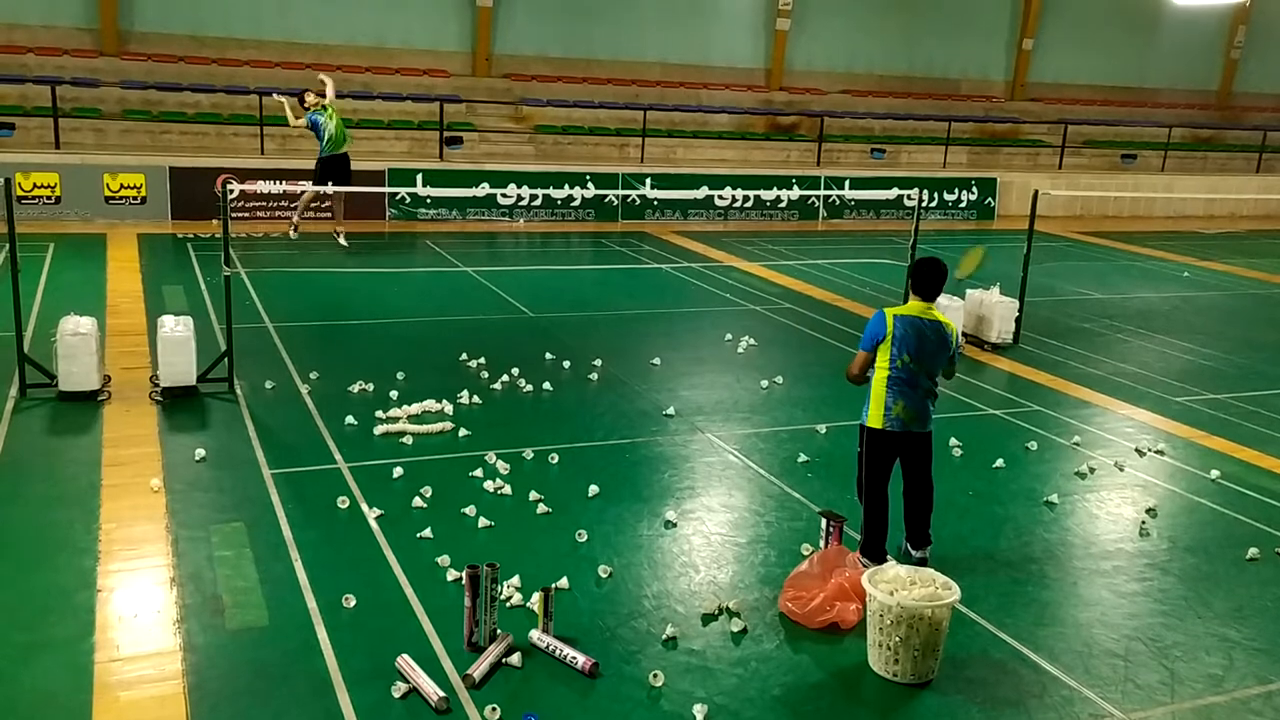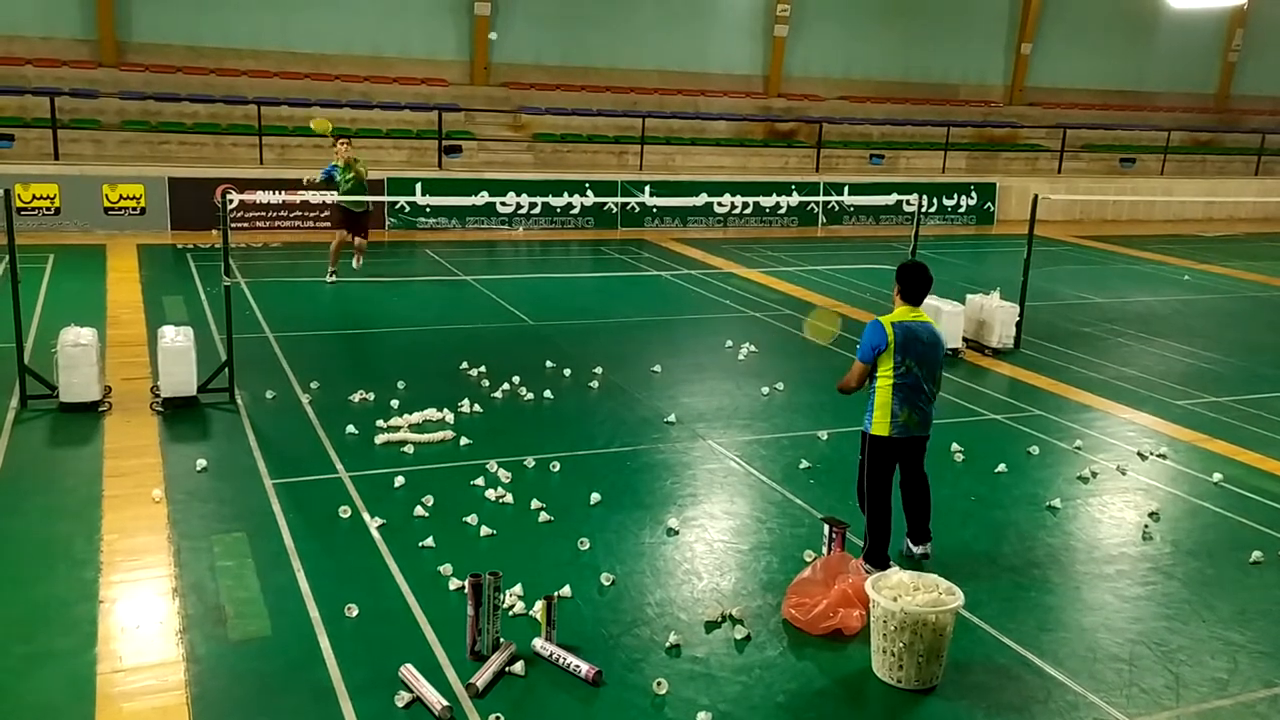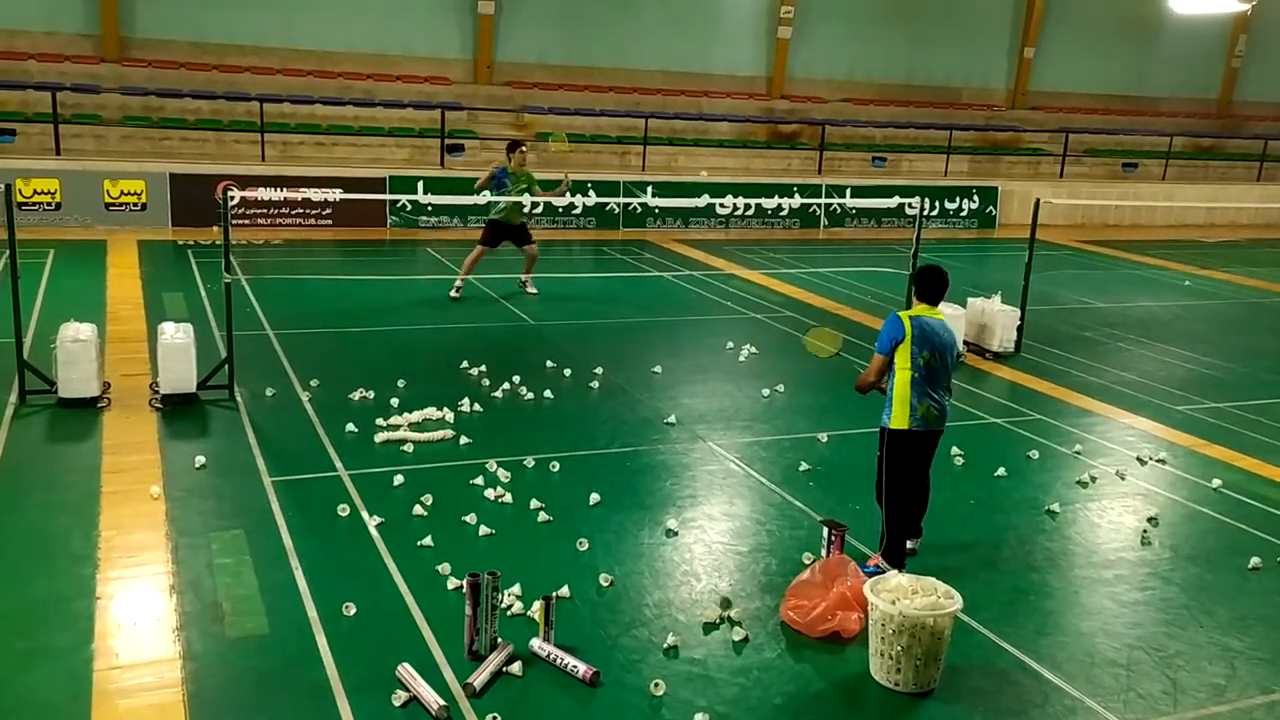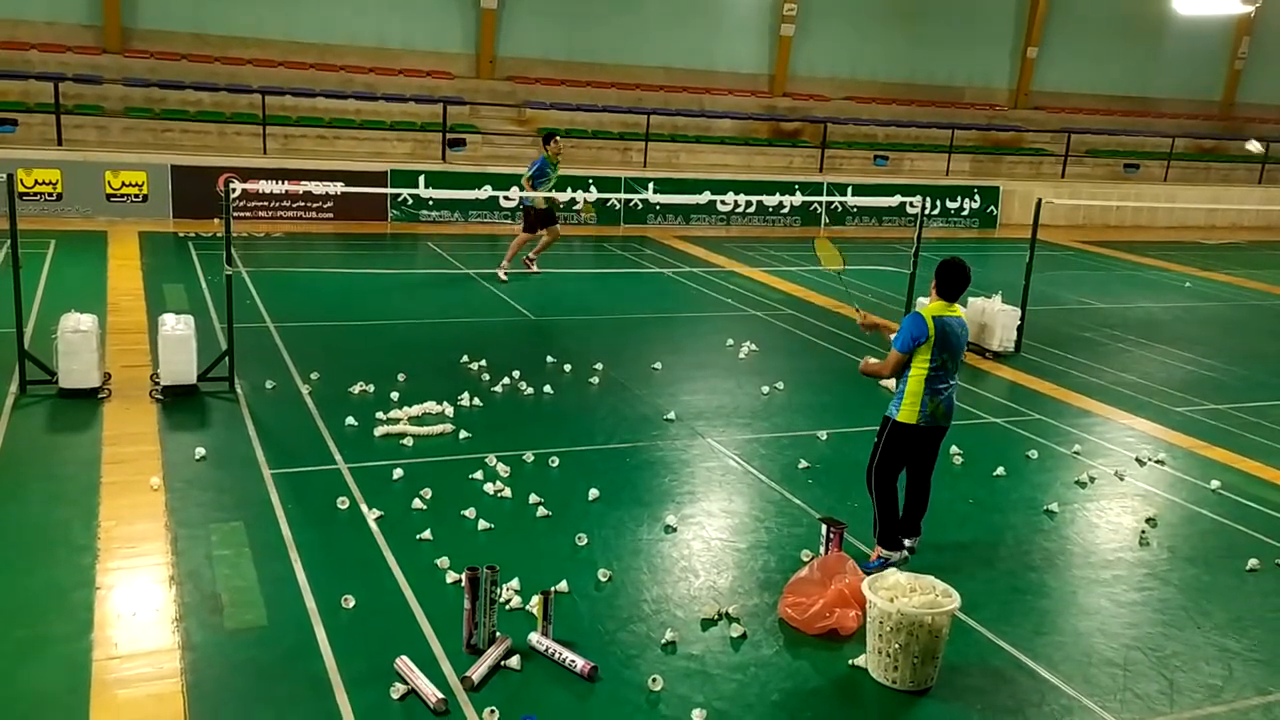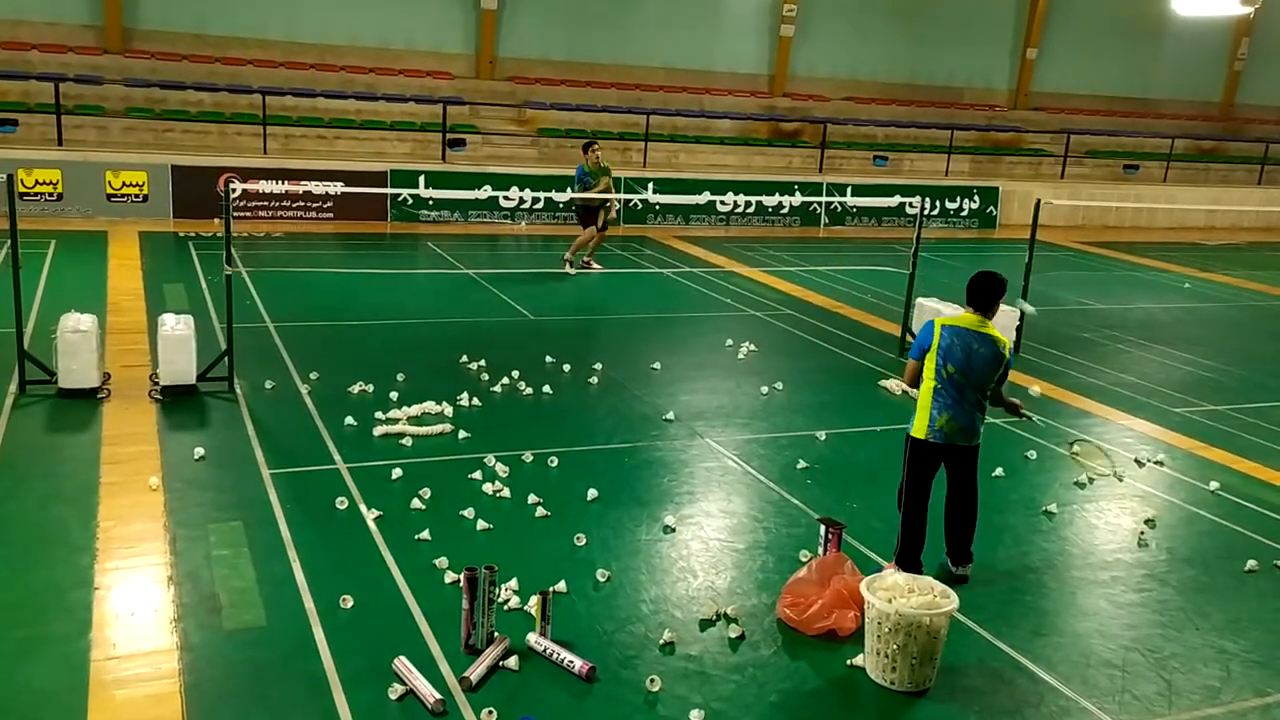
dt=1s
person 1, frame 1
left shoulder: (886, 319)
right shoulder: (948, 331)
left elbow: (856, 371)
right elbow: (948, 375)
left wrist: (862, 377)
left hip: (882, 421)
right hip: (920, 422)
left knee: (874, 488)
right knee: (918, 484)
left ankle: (873, 556)
right ankle: (918, 547)
person 1, frame 2
left shoulder: (881, 328)
right shoulder: (935, 333)
left elbow: (854, 383)
left wrist: (842, 385)
left hip: (885, 427)
right hip: (921, 425)
left knee: (875, 494)
right knee: (915, 482)
left ankle: (876, 564)
right ankle: (920, 542)
person 1, frame 3
left shoulder: (899, 322)
right shoulder: (949, 334)
left elbow: (872, 377)
left wrist: (860, 385)
left hip: (902, 421)
right hip: (935, 420)
left knee: (891, 487)
right knee: (919, 478)
left ankle: (892, 560)
right ankle: (911, 536)
person 1, frame 4
left shoulder: (920, 319)
right shoulder: (960, 323)
left elbow: (889, 369)
left wrist: (867, 365)
right wrist: (880, 326)
left hip: (909, 414)
right hip: (940, 416)
left knee: (881, 475)
right knee: (920, 477)
left ankle: (890, 547)
right ankle: (909, 534)
person 1, frame 5
left shoulder: (935, 329)
right shoulder: (1001, 347)
left elbow: (909, 379)
right elbow: (995, 396)
right wrist: (1013, 405)
left hip: (928, 431)
right hip: (968, 434)
left knee: (913, 499)
right knee: (962, 497)
left ankle: (907, 567)
right ankle: (960, 561)
